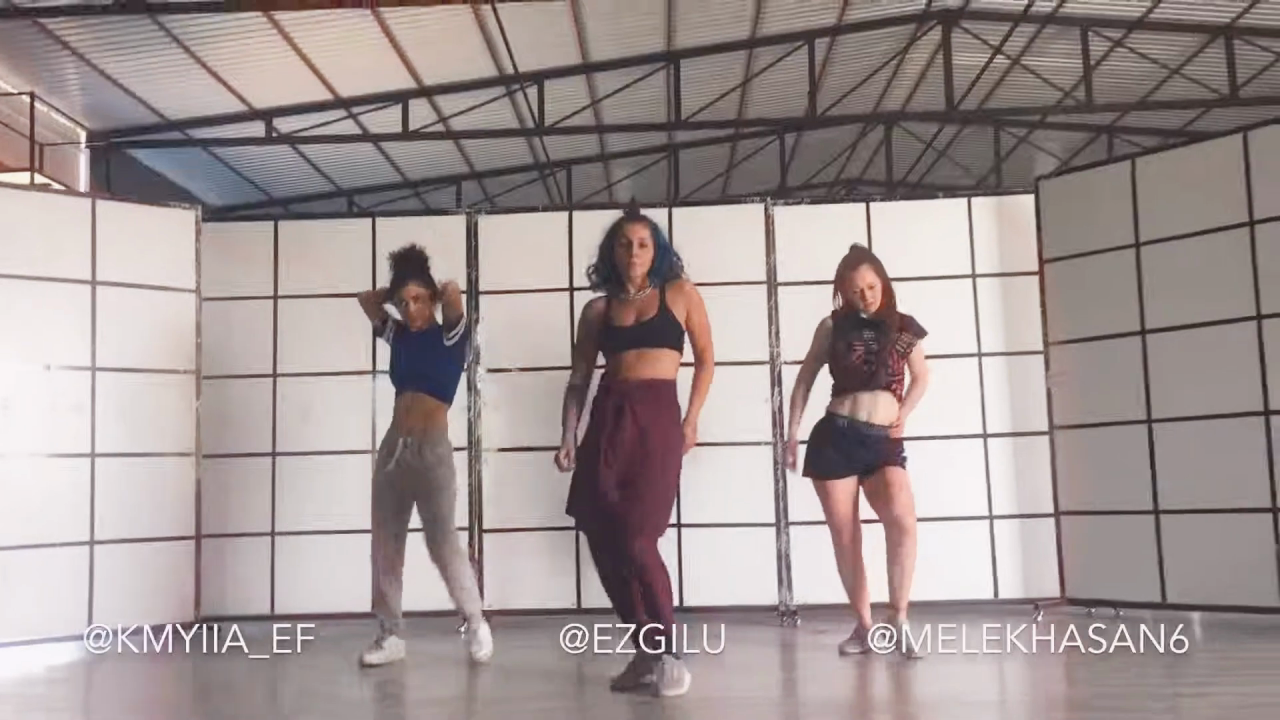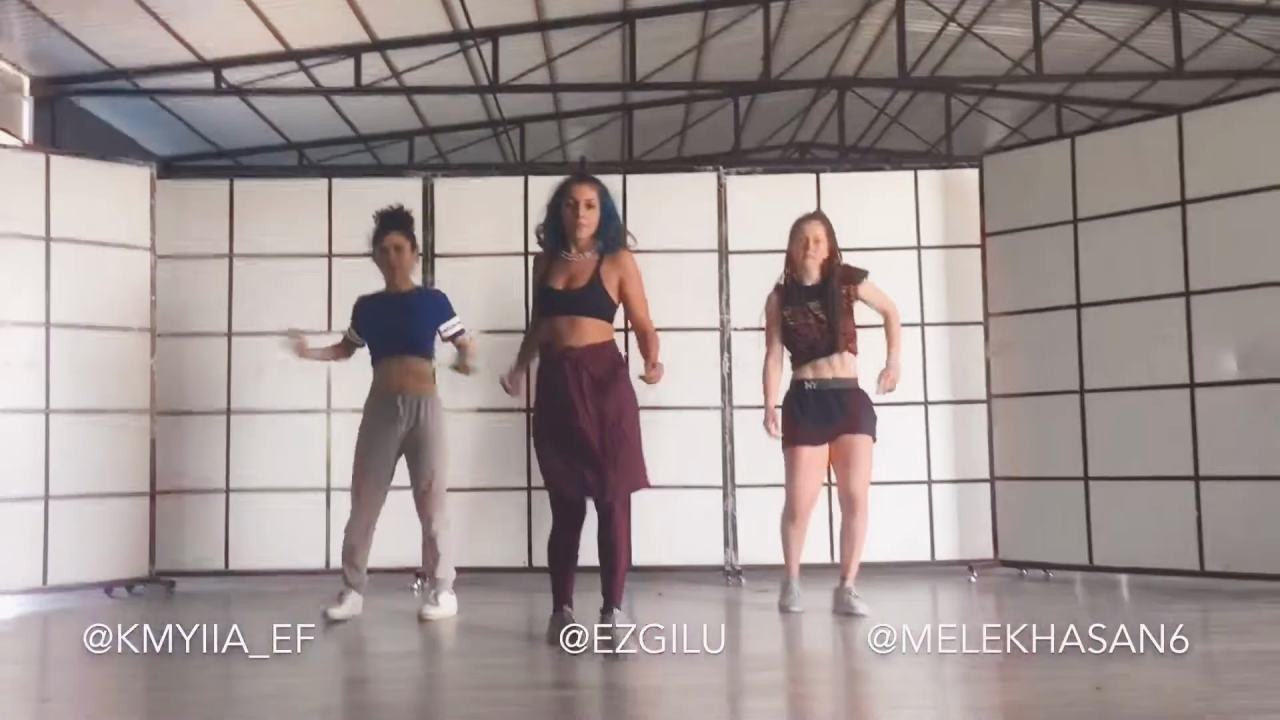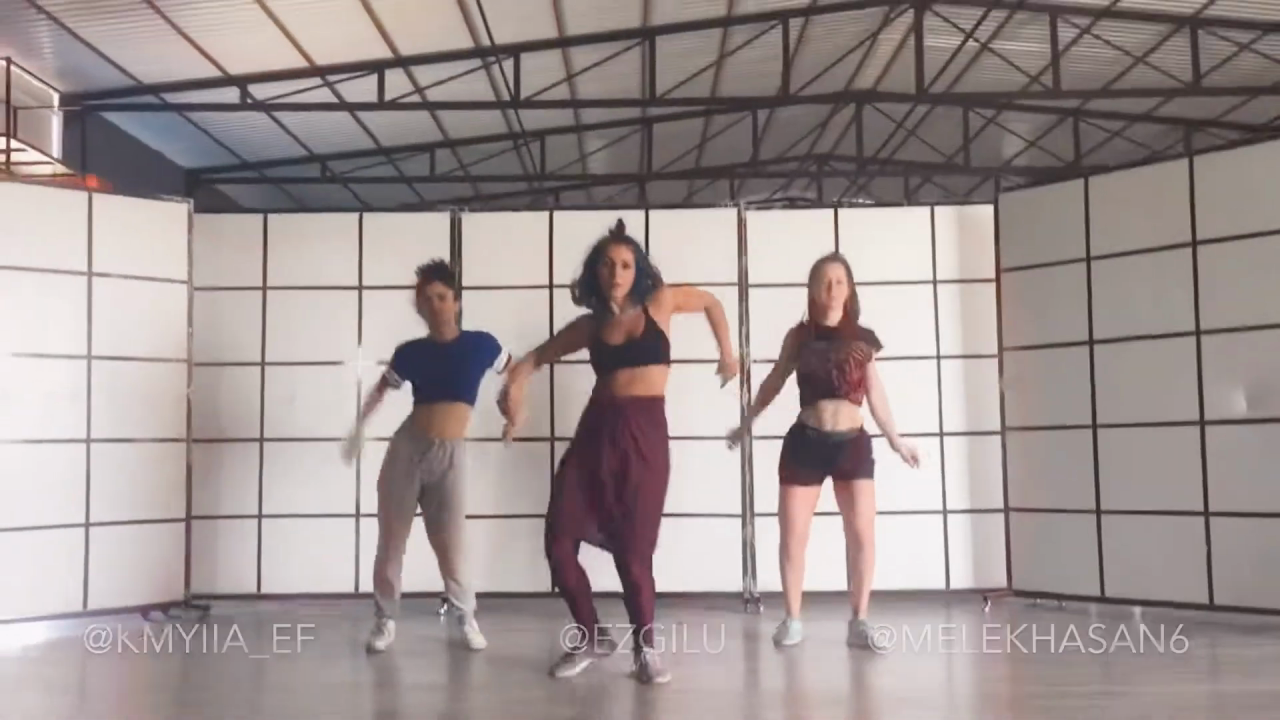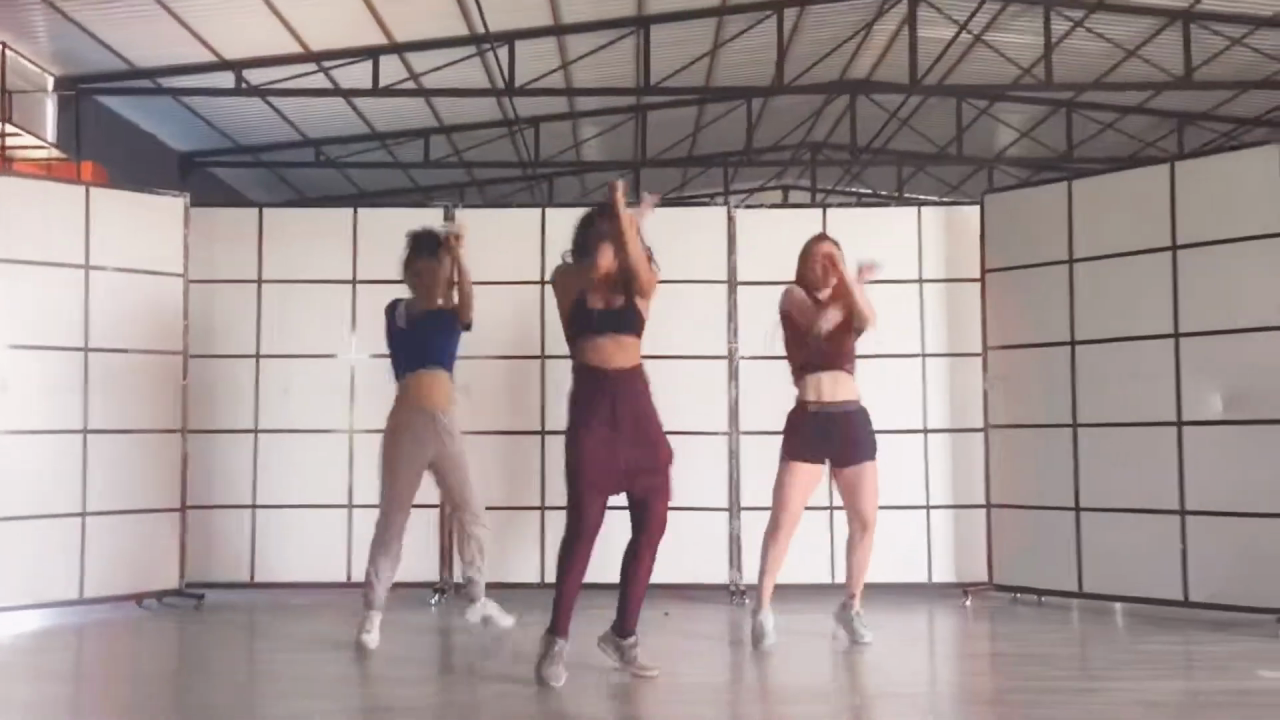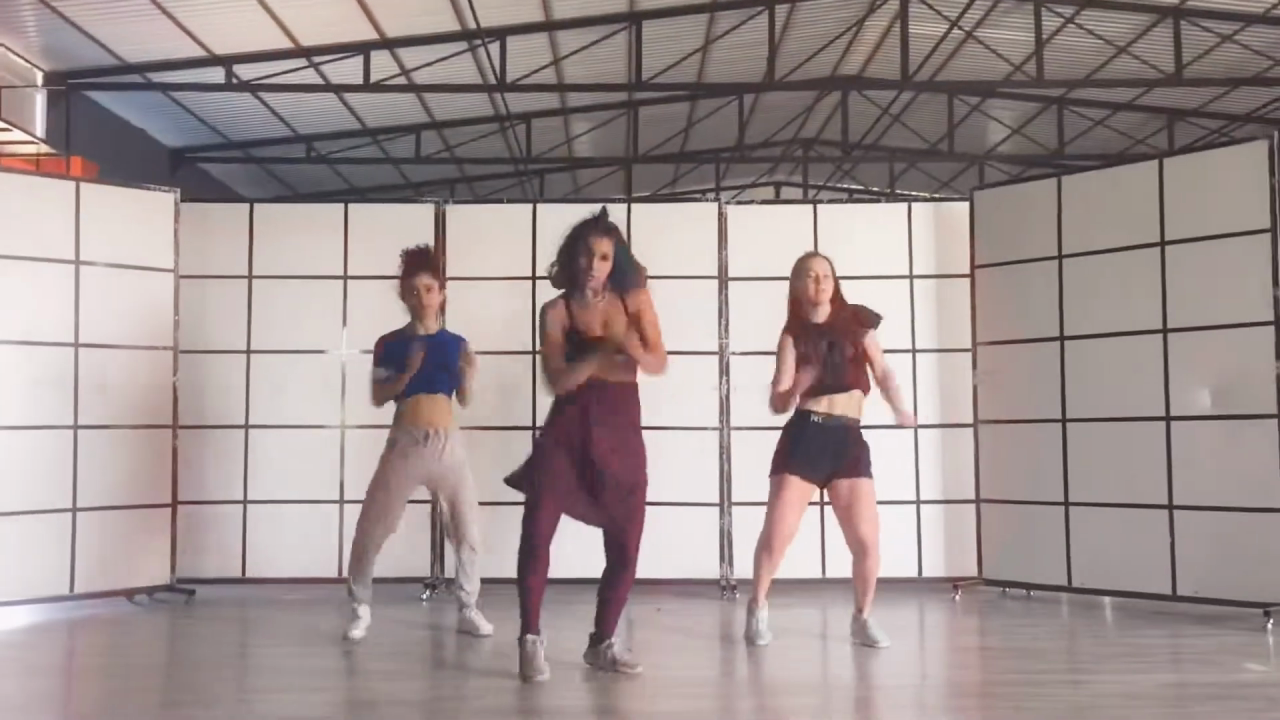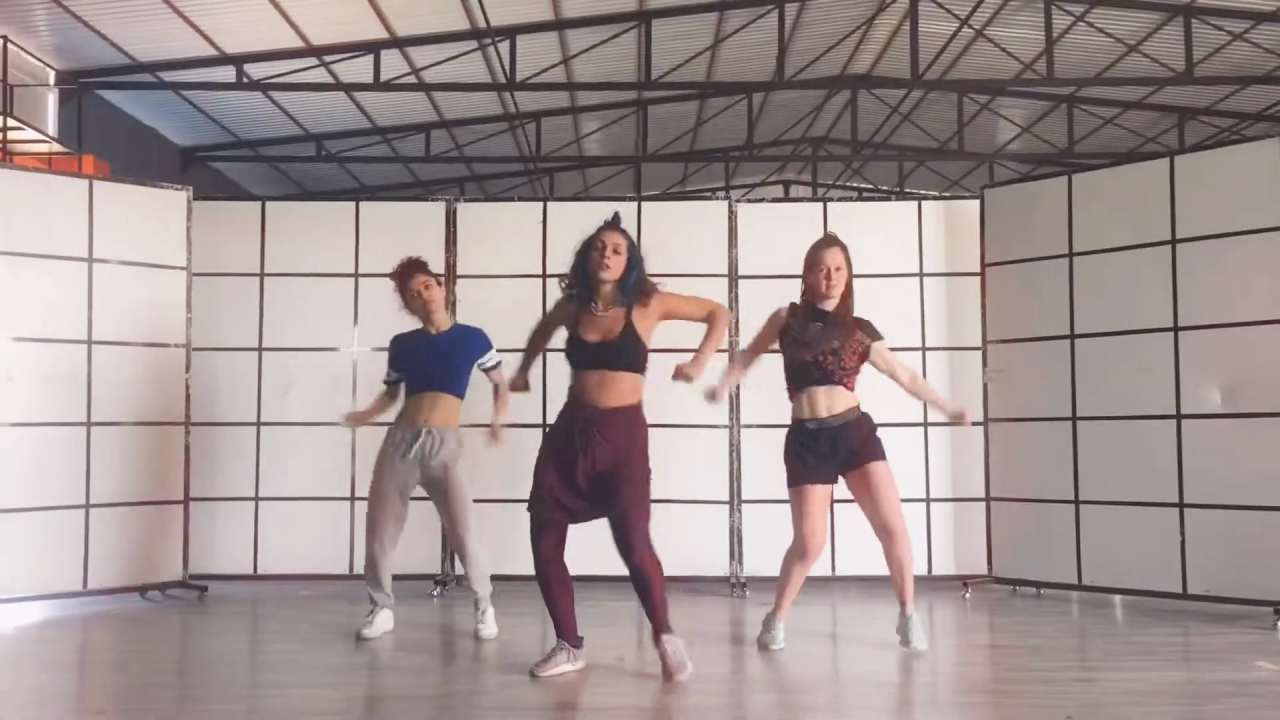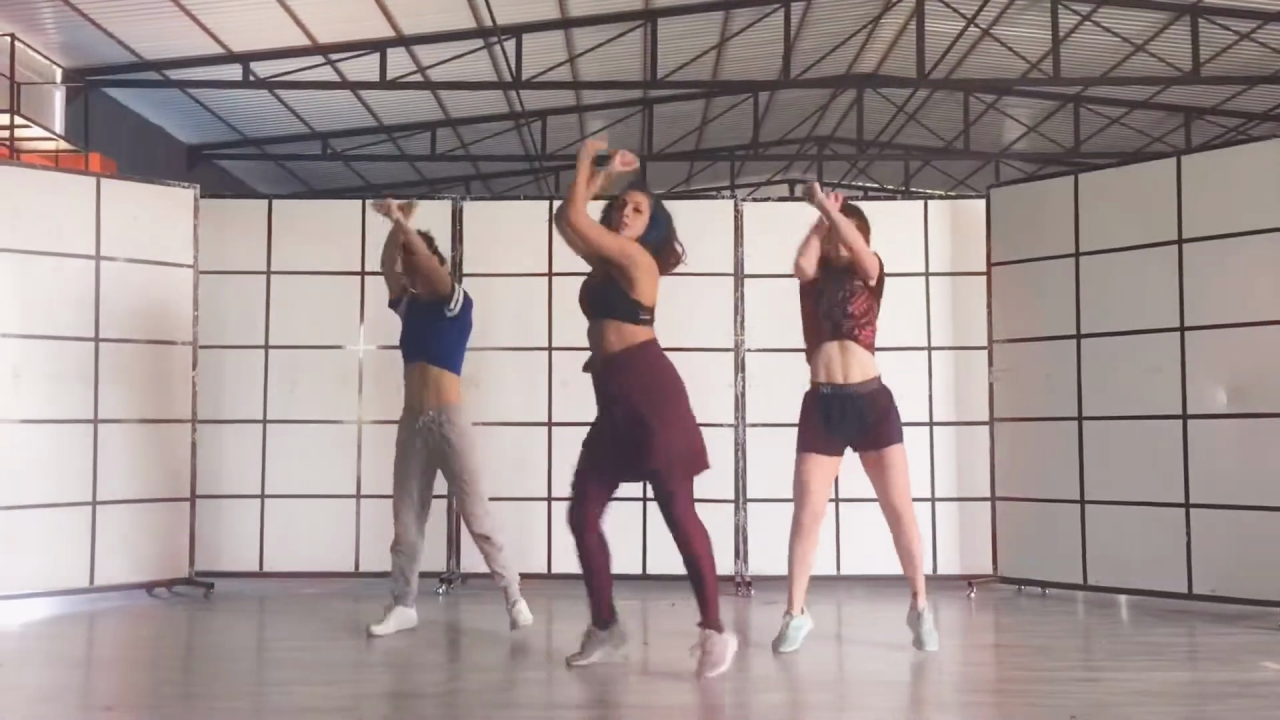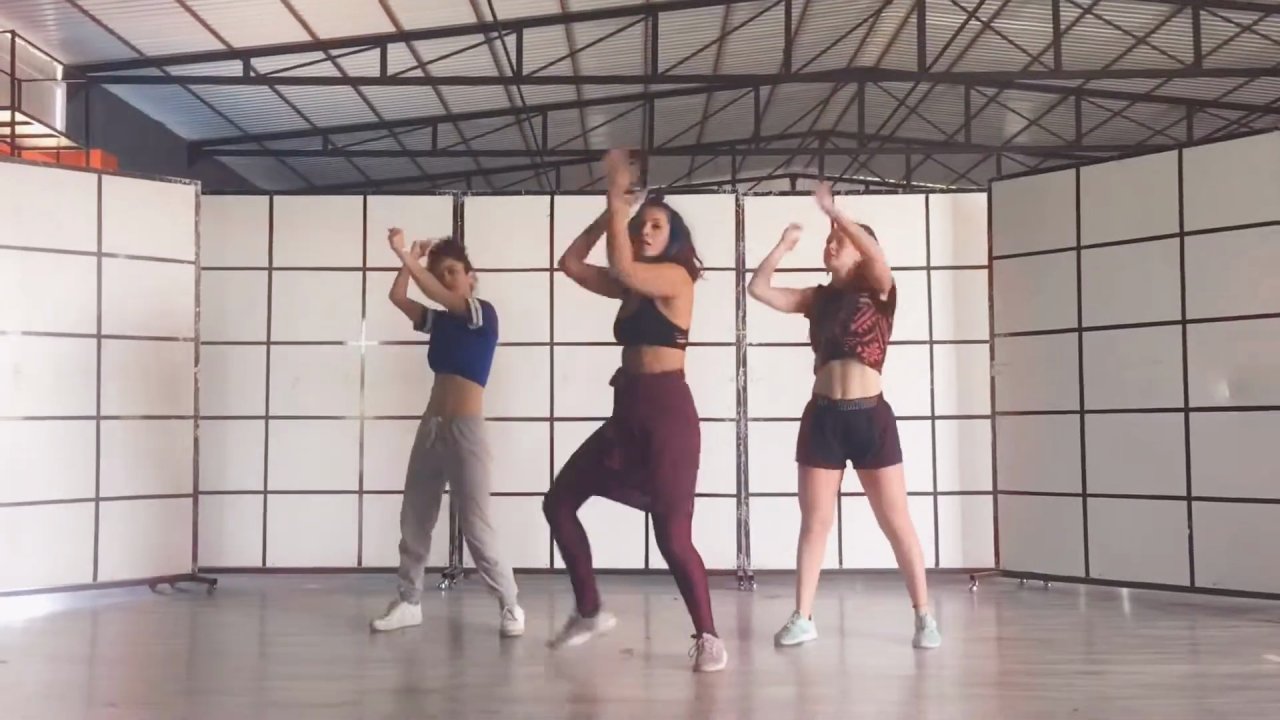
dt=0.4s
person 1, frame 1
left shoulder: (680, 294)
right shoulder: (598, 308)
left elbow: (704, 359)
right elbow: (580, 378)
left wrist: (690, 417)
right wrist: (568, 434)
left hip: (657, 419)
right hip: (605, 423)
left knee: (636, 541)
right knee: (605, 547)
left ankle: (670, 656)
right ankle: (644, 650)
person 1, frame 2
left shoulder: (618, 263)
right shoulder: (544, 263)
left elbow: (645, 327)
left wrist: (652, 361)
right wrist: (518, 368)
left hip: (605, 380)
right hip: (555, 384)
left knee: (612, 497)
right knee: (567, 504)
left ankle: (613, 612)
right ankle: (562, 609)
person 1, frame 3
left shoulder: (661, 300)
right shoulder: (586, 323)
left elbow: (710, 302)
right elbow: (535, 358)
left wrist: (727, 350)
right wrist: (513, 385)
left hip: (644, 437)
right hip: (594, 437)
left knee: (631, 551)
right knee: (559, 543)
left ankle: (644, 649)
right ankle: (593, 635)
person 1, frame 4
left shoulder: (635, 286)
right shoulder: (568, 278)
left elbow: (642, 277)
right elbow: (597, 267)
left wrist: (628, 224)
right wrist: (613, 223)
left hip: (636, 405)
right hip: (592, 404)
left knee: (652, 519)
right knee: (584, 519)
left ankle: (623, 636)
right ankle: (556, 640)
person 1, frame 5
left shoulder: (633, 300)
right shoulder: (556, 310)
left elbow: (657, 359)
right elbow: (560, 379)
left wrist: (627, 344)
right wrist: (609, 351)
left hip: (620, 428)
right hip: (569, 427)
left knee: (625, 547)
right knee: (539, 525)
left ankle: (602, 644)
right ankle: (530, 638)
person 1, frame 6
left shoulder: (647, 304)
right shoulder: (571, 307)
left elbow: (719, 313)
right elbow: (543, 330)
left wrist: (699, 358)
right wrist: (524, 368)
left hip: (621, 436)
right hip: (568, 435)
left knee: (634, 543)
right knee: (545, 542)
left ankle: (665, 637)
right ankle: (569, 645)
person 1, frame 7
left shoulder: (636, 259)
right shoulder: (607, 263)
left elbow: (573, 217)
right elbow: (567, 222)
left wrist: (587, 161)
right wrist: (602, 173)
left hip: (650, 386)
right hip: (615, 397)
left knee: (677, 509)
right knee: (581, 515)
left ankle: (714, 631)
right ankle: (604, 628)
person 1, frame 8
left shoulder: (677, 276)
right shoulder: (633, 287)
left elbow: (623, 267)
right elbow: (571, 265)
left wrist: (617, 197)
right wrist: (608, 208)
left hip: (667, 412)
right hip: (628, 414)
left knee: (672, 535)
right knee: (560, 502)
left ankle: (709, 637)
right ankle: (589, 611)
person 2, frame 1
left shoulder: (906, 328)
right shoulder: (833, 326)
left elbow: (921, 377)
right elbow: (804, 380)
left wrist: (903, 415)
right wrist: (791, 434)
left hip: (884, 443)
right hip: (836, 438)
left knee: (903, 525)
right knee: (845, 539)
left ankle: (899, 623)
right ankle: (865, 625)
person 2, frame 2
left shoulder: (846, 280)
right shoulder: (778, 298)
left elbow: (890, 312)
right elbow: (773, 358)
left wrist: (893, 364)
right wrist: (770, 405)
left hip: (849, 398)
right hip: (804, 401)
left knee: (856, 498)
right knee: (799, 503)
left ankle: (846, 588)
right ankle: (791, 581)
person 2, frame 3
left shoulder: (862, 338)
right shoulder: (799, 336)
left elbow: (874, 395)
right elbow: (774, 383)
left wrist: (896, 440)
right wrist: (745, 424)
left hip: (852, 446)
right hip: (807, 443)
left knee: (862, 537)
right knee: (792, 540)
left ankle: (859, 622)
right ankle: (792, 619)
person 2, frame 4
left shoulder: (849, 309)
right shoulder: (794, 299)
left elbow: (867, 318)
right elbow: (820, 322)
left wrist: (851, 283)
right wrist: (849, 287)
left hip: (851, 420)
right hip: (807, 421)
left knee: (865, 520)
right knee: (783, 519)
left ankle: (850, 607)
right ankle: (762, 609)
person 2, frame 5
left shoulder: (856, 321)
right shoulder: (792, 335)
left elbow: (883, 370)
right elbow: (778, 403)
left wrist: (901, 409)
right wrist: (798, 387)
left hip: (848, 440)
right hip: (804, 437)
left knee: (866, 541)
right knee: (776, 535)
left ankle: (861, 617)
right ankle: (757, 611)
person 2, frame 6
left shoulder: (859, 330)
right shoulder: (789, 317)
left elbow: (902, 372)
right elbow: (749, 354)
left wrist: (946, 407)
right wrist: (724, 383)
left hip: (855, 432)
right hip: (808, 438)
left knee: (893, 527)
right knee: (809, 544)
left ankle: (908, 614)
right ankle: (776, 618)
person 2, frame 7
left shoulder: (869, 269)
right shoulder: (816, 272)
left elbow: (856, 248)
right elbow: (803, 261)
left wrist: (830, 208)
right wrist: (823, 213)
left hip: (870, 401)
right hip: (822, 404)
left knee: (900, 510)
right knee: (807, 513)
left ankle: (920, 607)
right ankle: (796, 613)
person 2, frame 8
left shoulder: (879, 290)
right shoulder: (817, 297)
left elbow: (876, 252)
right elbow: (757, 287)
left wrist: (837, 213)
right wrist: (785, 243)
left hip: (870, 416)
right hip: (822, 417)
left knee: (896, 523)
right knee: (815, 522)
left ankle: (923, 614)
right ankle: (802, 616)
person 3, frame 1
left shoulder: (452, 335)
right shoulder: (401, 337)
left elbow: (452, 295)
right elbow: (368, 299)
left wrist: (434, 290)
right wrist: (402, 296)
left hip: (432, 449)
right hip: (392, 447)
left knee: (442, 542)
right knee: (385, 547)
left ankle: (477, 626)
right ankle: (391, 635)
person 3, frame 2
left shoulder: (434, 301)
right shoulder: (368, 307)
left elbow: (466, 346)
right elbow: (346, 349)
left wrist: (465, 362)
right wrist: (310, 352)
left hip: (424, 407)
right hip: (380, 408)
left knee: (431, 501)
right knee: (364, 502)
left ankle: (442, 590)
right ankle: (352, 591)
person 3, frame 3
left shoulder: (481, 344)
right shoulder: (408, 352)
left elbow: (511, 370)
right elbow: (382, 386)
right wrist: (357, 428)
left hip: (449, 456)
right hip: (406, 450)
left knee: (448, 545)
right knee: (391, 542)
left ankle: (466, 619)
right ankle: (386, 620)
person 3, frame 4
left shoulder: (451, 317)
right shoulder: (397, 311)
left elbow: (467, 305)
right elbow: (428, 296)
left wrist: (458, 255)
right wrist: (445, 251)
left hip: (443, 427)
right hip: (407, 426)
left knee: (470, 514)
right knee: (393, 521)
left ankle: (478, 601)
right ankle: (372, 615)
person 3, frame 5
left shoulder: (456, 344)
right shoulder: (390, 344)
left elbow: (465, 394)
right elbow: (381, 396)
left wrist: (467, 371)
right wrist: (409, 370)
left hip: (448, 445)
right hip: (405, 446)
left knee: (467, 532)
right knee: (371, 529)
left ankle: (468, 609)
right ankle: (360, 605)
person 3, frame 6
left shoulder: (472, 338)
right shoulder: (401, 345)
left elbow: (499, 384)
right elbow: (391, 392)
left wrist: (498, 417)
right wrist: (366, 414)
left hip: (444, 445)
right hip: (402, 441)
left knee: (462, 532)
right knee: (379, 530)
left ankle: (484, 609)
right ankle: (382, 609)
person 3, frame 7
left shoulder: (458, 304)
right shoulder: (408, 307)
left elbow: (432, 267)
right elbow: (388, 268)
left wrist: (404, 225)
right wrist: (397, 226)
left hip: (448, 421)
right hip: (412, 423)
left knee: (476, 515)
right knee: (407, 520)
left ankle: (514, 597)
right ankle: (403, 607)
person 3, frame 8
left shoulder: (484, 314)
right shoulder: (440, 321)
left elbow: (442, 295)
right elbow: (398, 298)
left wrist: (407, 257)
right wrist: (411, 259)
left hip: (465, 430)
right hip: (430, 428)
left knee: (476, 524)
right knee: (414, 520)
left ankle: (510, 606)
right ankle: (409, 602)
